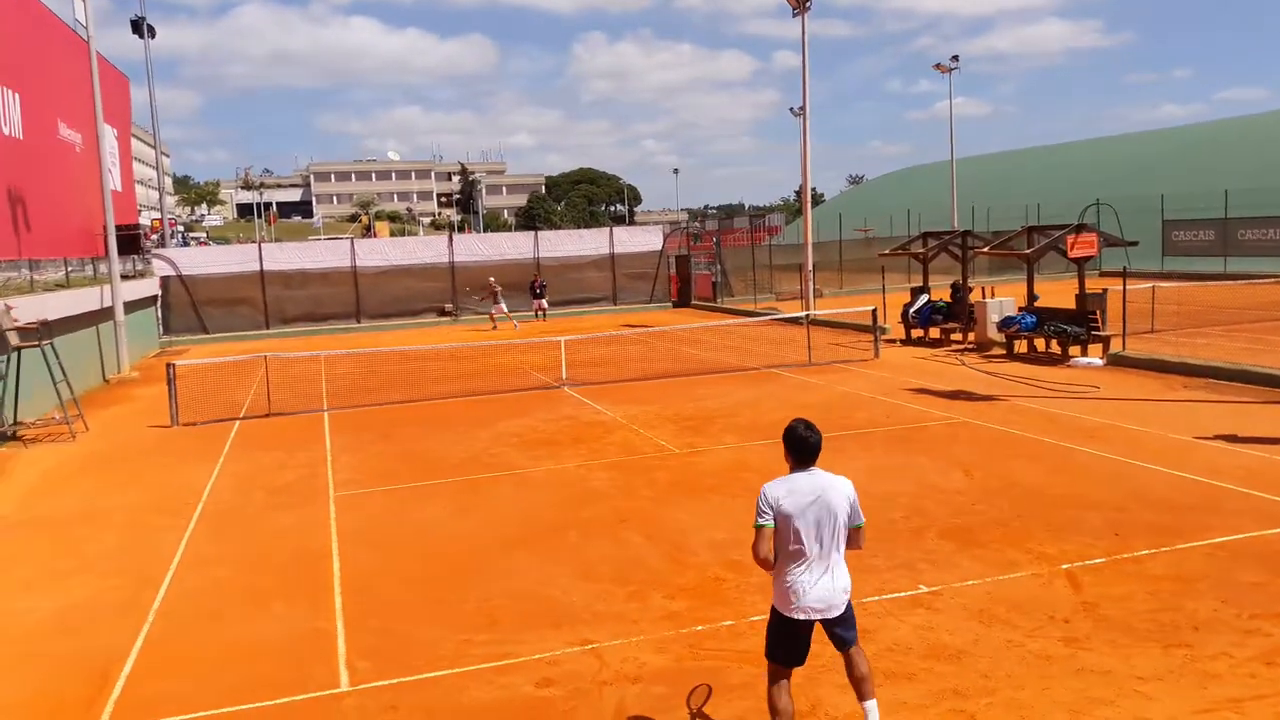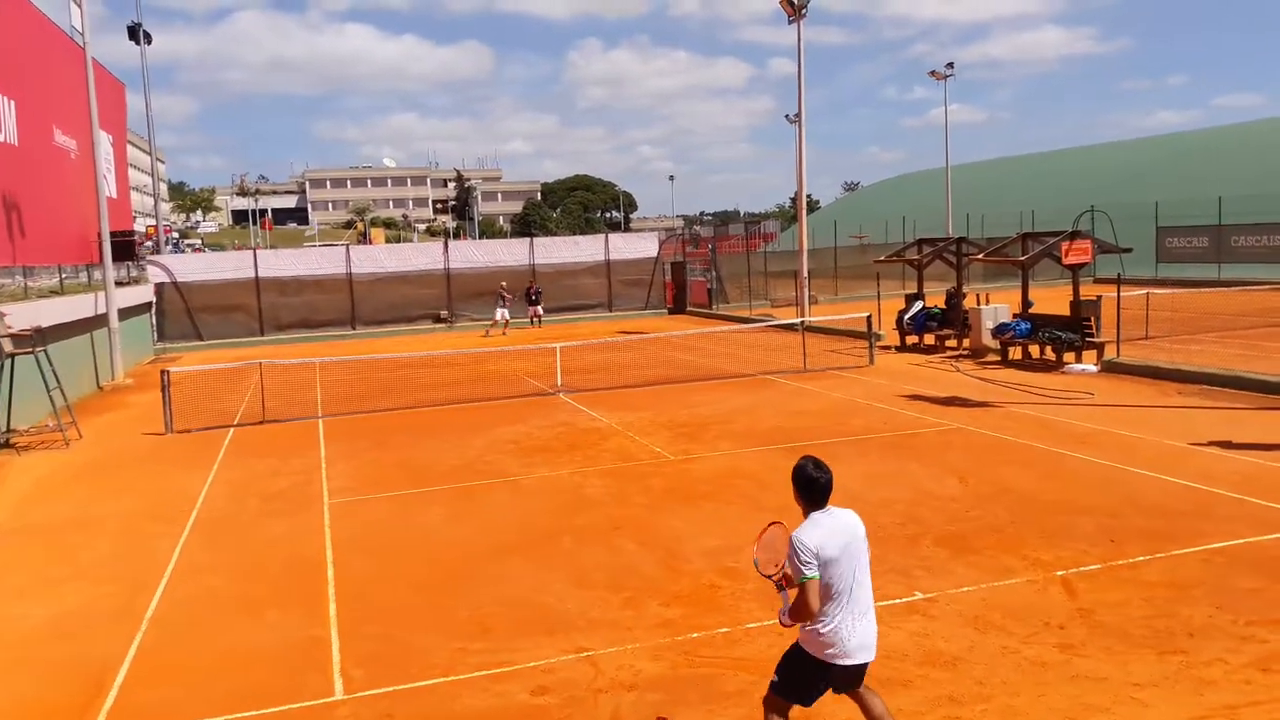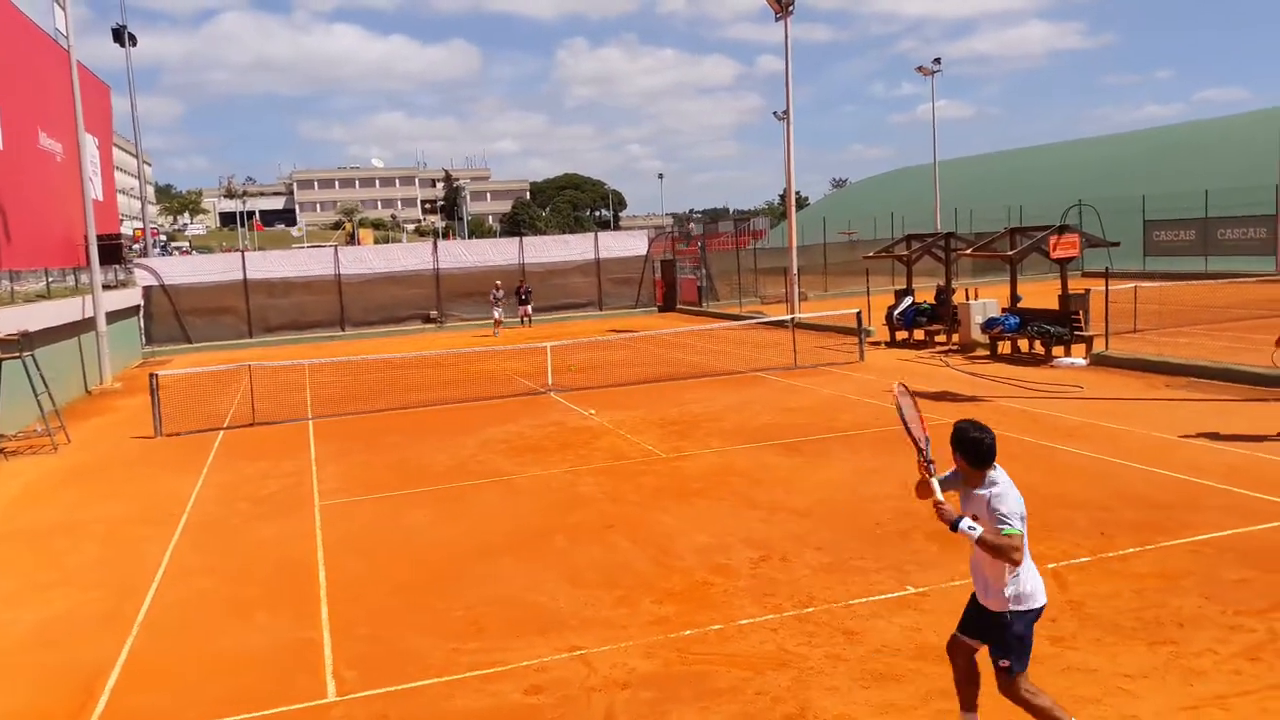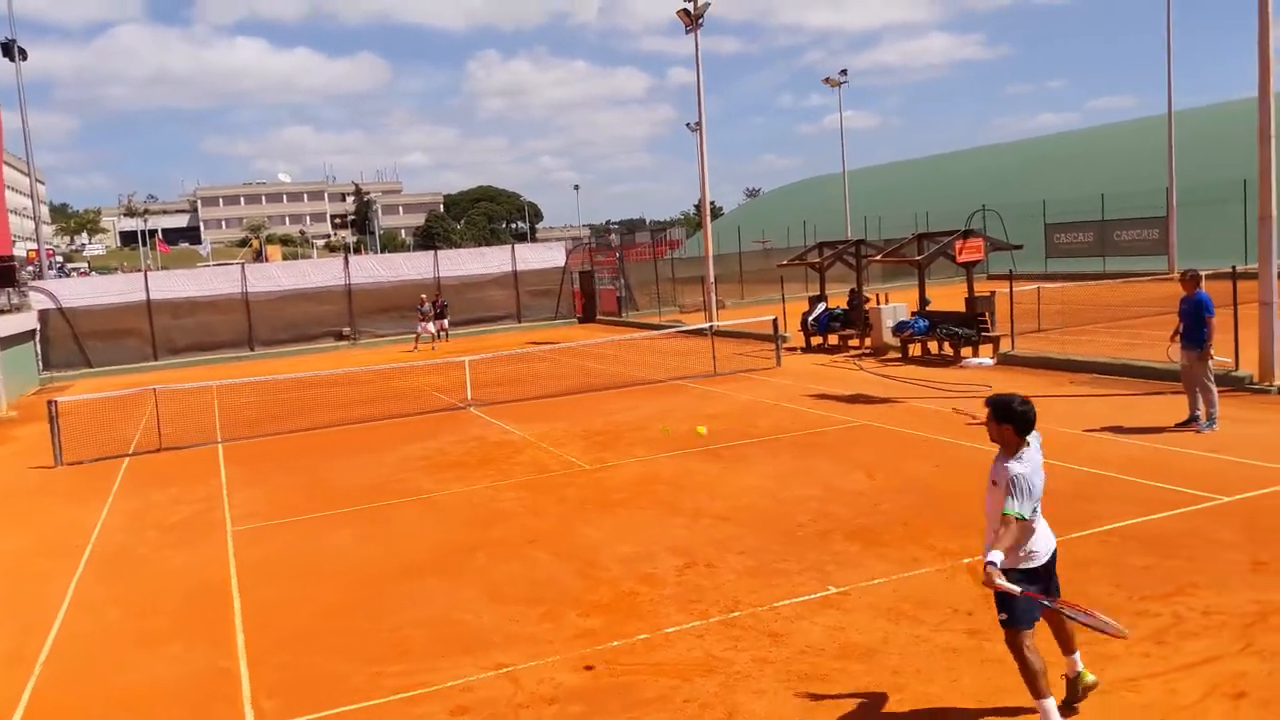
dt=0.5s
person 1, frame 1
left shoulder: (771, 492)
right shoulder: (843, 487)
left elbow: (761, 554)
right elbow: (857, 541)
left wrist: (777, 566)
left hip: (792, 600)
right hip: (836, 593)
left knee: (778, 676)
right knee: (851, 650)
person 1, frame 2
left shoulder: (802, 538)
right shoulder: (853, 519)
left elbow: (810, 607)
left wrist: (785, 616)
left hip: (825, 645)
right hip: (864, 638)
right knee: (856, 688)
person 1, frame 3
left shoulder: (1001, 496)
right shoulder: (967, 475)
left elbow: (1015, 555)
right elbow: (923, 491)
left wrist: (960, 523)
right wrist: (925, 475)
left hip: (1015, 603)
right hip: (989, 593)
left knee: (1011, 687)
right knee: (958, 650)
person 1, frame 4
left shoulder: (1017, 474)
right shoulder: (1030, 441)
left elbow: (1009, 528)
left wrist: (992, 561)
left hip: (1019, 563)
right hip: (1041, 551)
left knee: (1020, 641)
right knee: (1052, 614)
right ankle: (1078, 676)
